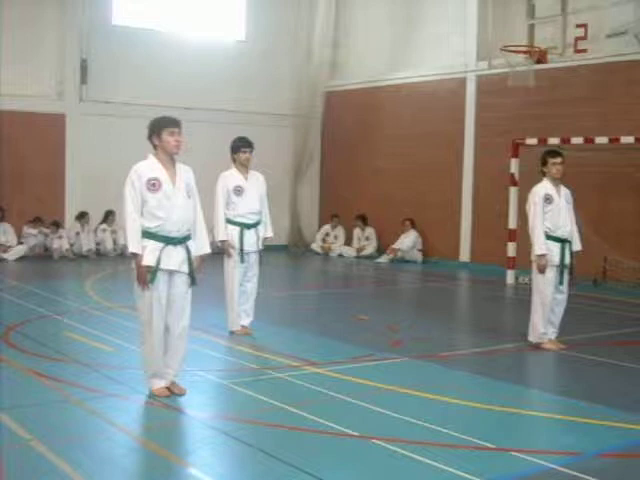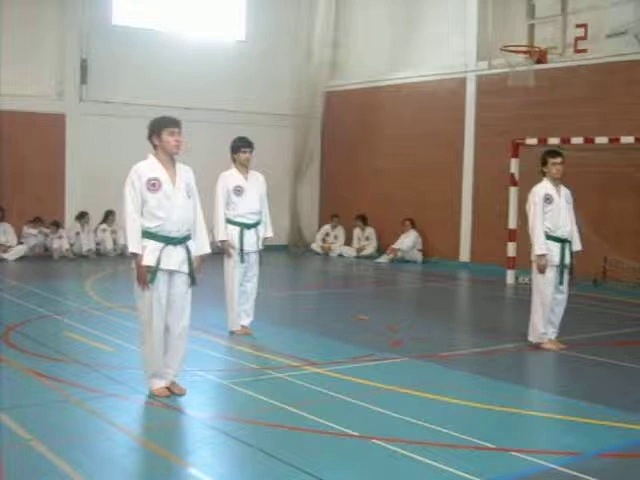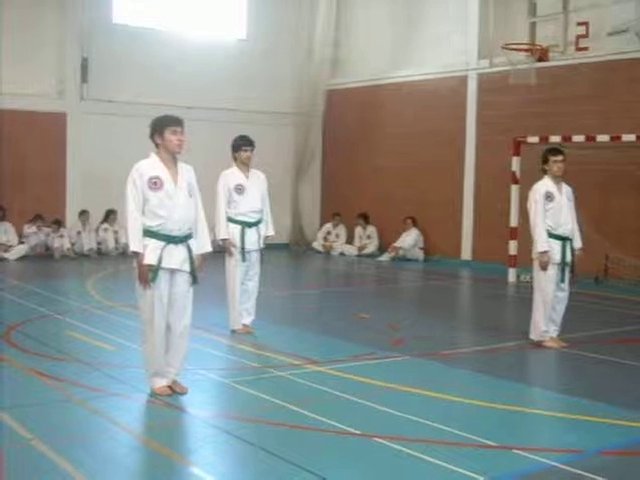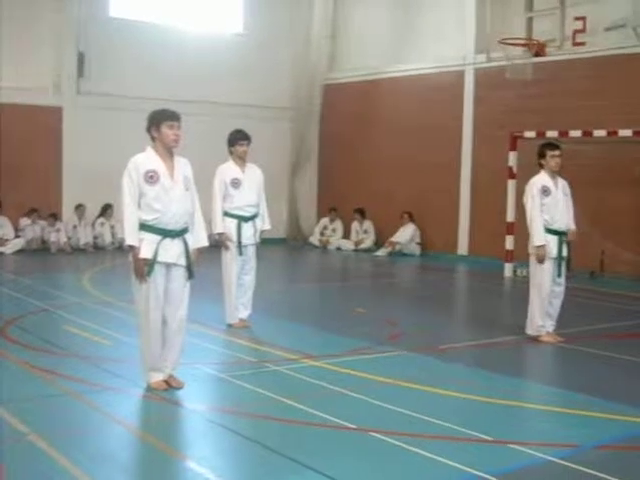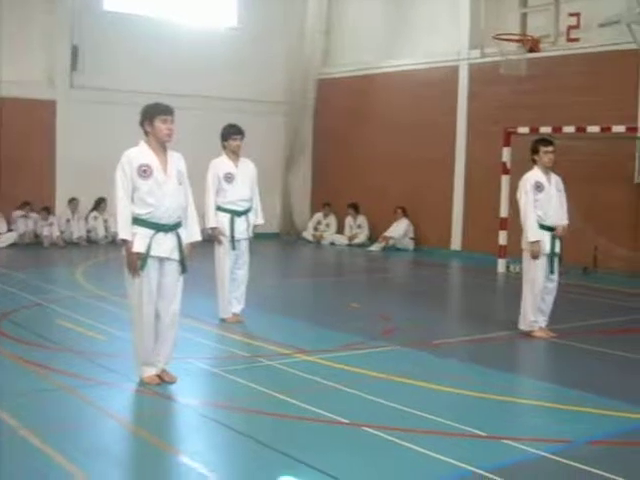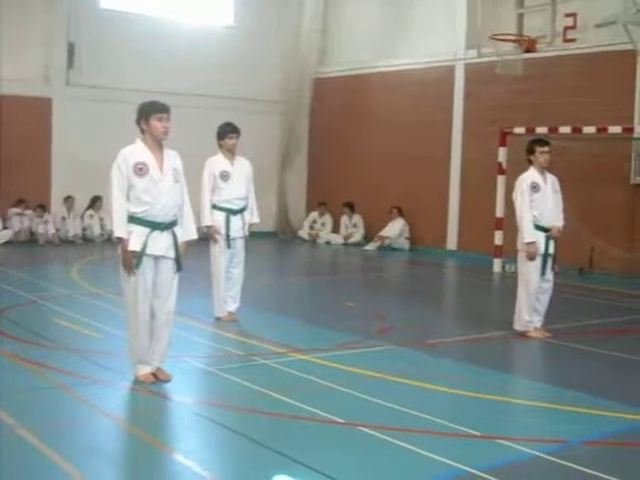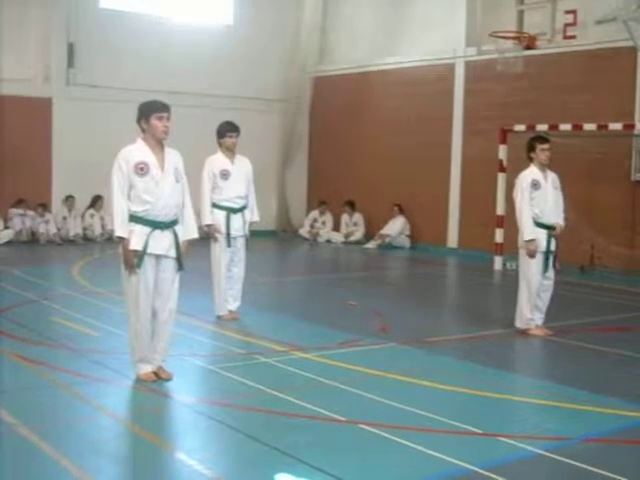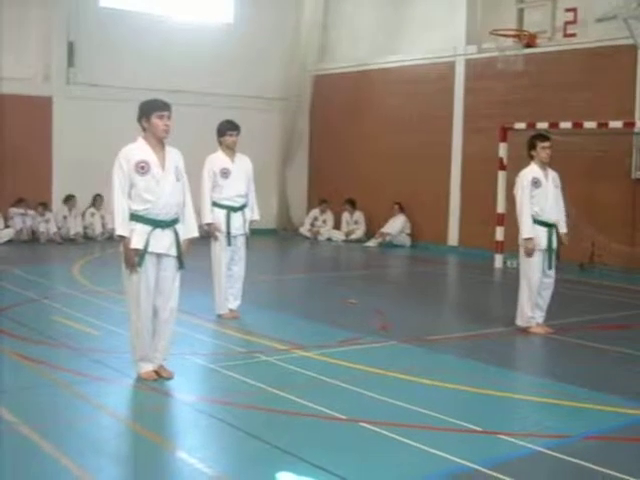
dt=0.2s
person 1, frame 1
left shoulder: (186, 173)
right shoulder: (141, 171)
left elbow: (195, 213)
right elbow: (132, 215)
left wrist: (198, 253)
right wrist: (139, 257)
left hip: (182, 253)
right hip: (154, 253)
left knee: (179, 319)
right knee: (154, 319)
left ankle: (170, 375)
right ankle: (156, 378)
person 1, frame 2
left shoulder: (186, 173)
right shoulder: (141, 171)
left elbow: (196, 213)
right elbow: (133, 215)
left wrist: (198, 253)
right wrist: (139, 258)
left hip: (182, 253)
right hip: (153, 253)
left knee: (179, 320)
right knee: (154, 320)
left ankle: (170, 375)
right ankle: (156, 378)
person 1, frame 3
left shoulder: (188, 171)
right shoulder: (142, 170)
left elbow: (197, 212)
right elbow: (134, 214)
left wrist: (199, 252)
right wrist: (140, 257)
left hip: (183, 252)
right hip: (155, 252)
left knee: (181, 318)
right knee: (156, 318)
left ankle: (172, 375)
right ankle: (158, 377)
person 1, frame 4
left shoulder: (184, 165)
right shoulder: (138, 164)
left elbow: (193, 206)
right elbow: (130, 208)
left wrist: (196, 246)
right wrist: (136, 250)
left hip: (180, 246)
right hip: (151, 245)
left knee: (177, 312)
right knee: (152, 312)
left ankle: (168, 368)
right ankle: (154, 371)
person 1, frame 5
left shoulder: (178, 160)
right shoulder: (132, 158)
left elbow: (187, 201)
right elbow: (123, 201)
left wrist: (189, 241)
right wrist: (129, 244)
left hip: (173, 240)
right hip: (144, 240)
left knee: (170, 307)
right knee: (145, 306)
left ankle: (161, 363)
right ankle: (147, 366)
person 1, frame 6
left shoulder: (174, 158)
right shoulder: (128, 156)
left elbow: (182, 199)
right elbow: (119, 200)
left wrist: (184, 239)
right wrist: (124, 242)
left hip: (168, 239)
right hip: (140, 238)
left knee: (165, 305)
right knee: (139, 305)
left ankle: (155, 361)
right ankle: (141, 364)
person 1, frame 7
left shoulder: (175, 157)
right shoulder: (128, 155)
left elbow: (184, 198)
right elbow: (120, 199)
left wrist: (185, 238)
right wrist: (125, 242)
left hip: (169, 238)
right hip: (141, 237)
left knee: (166, 304)
right knee: (141, 304)
left ankle: (157, 360)
right ankle: (143, 363)
person 1, frame 8
left shoulder: (176, 156)
right shoulder: (129, 154)
left elbow: (184, 197)
right elbow: (120, 198)
left wrist: (186, 236)
right wrist: (125, 240)
left hip: (170, 236)
right hip: (141, 236)
left knee: (167, 303)
right knee: (142, 303)
left ankle: (158, 359)
right ankle: (144, 362)
person 2, frame 1
left shoulder: (566, 193)
right shoulder: (539, 191)
left elbow: (571, 222)
right elbow: (536, 224)
left wrist: (575, 249)
right wrist: (540, 253)
left hip: (563, 249)
right hip: (547, 249)
left knee: (560, 294)
right knee: (544, 294)
left ankle: (550, 335)
right ankle: (540, 336)
person 2, frame 2
left shoulder: (566, 193)
right shoulder: (539, 191)
left elbow: (571, 222)
right elbow: (535, 224)
left wrist: (575, 249)
right wrist: (540, 253)
left hip: (563, 249)
right hip: (547, 248)
left knee: (560, 295)
right knee: (544, 294)
left ankle: (550, 335)
right ankle: (540, 336)
person 2, frame 3
left shoulder: (567, 190)
right shoulder: (539, 189)
left elbow: (572, 220)
right elbow: (537, 221)
left wrist: (577, 244)
right wrist: (542, 250)
left hip: (564, 247)
right hip: (548, 246)
left knee: (561, 292)
right knee: (545, 292)
left ankle: (552, 333)
right ankle: (542, 334)
person 2, frame 4
left shoulder: (563, 184)
right shoulder: (536, 183)
right elbow: (534, 215)
left wrist: (572, 229)
right wrist: (539, 244)
left hip: (560, 241)
right hip: (544, 241)
left knee: (558, 287)
right knee: (542, 286)
left ankle: (548, 327)
right ankle: (538, 329)
person 2, frame 5
left shoulder: (557, 181)
right shoulder: (529, 179)
left elbow: (562, 208)
right elbow: (527, 212)
left wrist: (563, 225)
right wrist: (534, 240)
left hip: (553, 238)
right hip: (537, 237)
left knee: (550, 283)
right knee: (535, 282)
left ankle: (541, 323)
right ankle: (531, 324)
person 2, frame 6
left shoulder: (553, 181)
right shoulder: (525, 180)
left elbow: (558, 208)
right elbow: (523, 212)
left wrist: (558, 226)
right wrist: (530, 241)
left hip: (549, 239)
right hip: (532, 237)
left knee: (546, 283)
right knee: (530, 282)
left ankle: (536, 323)
right ankle: (526, 324)
person 2, frame 7
left shoulder: (553, 178)
right shoulder: (526, 177)
left elbow: (558, 205)
right elbow: (523, 210)
left wrist: (560, 225)
right wrist: (529, 239)
left hip: (549, 236)
right hip: (534, 235)
left knee: (547, 281)
right knee: (531, 280)
left ankle: (537, 321)
right ankle: (527, 322)
person 2, frame 8
left shoulder: (553, 176)
right shoulder: (526, 175)
left elbow: (559, 205)
right elbow: (523, 208)
left wrist: (562, 230)
right wrist: (528, 237)
left hip: (550, 233)
right hip: (534, 233)
left knee: (547, 279)
right knee: (531, 278)
left ankle: (538, 319)
right ankle: (528, 320)
person 3, frame 1
left shoulder: (259, 178)
right shoulder: (225, 178)
left elbow: (264, 207)
right elbow: (219, 209)
left wrist: (266, 233)
right wrist: (223, 238)
left hip: (253, 234)
right hip: (235, 234)
left knee: (251, 280)
right knee: (235, 280)
left ankle: (246, 321)
right ankle: (235, 324)
person 3, frame 2
left shoulder: (259, 179)
right shoulder: (225, 178)
left elbow: (264, 207)
right elbow: (219, 209)
left wrist: (265, 233)
right wrist: (222, 238)
left hip: (253, 234)
right hip: (234, 233)
left knee: (251, 280)
right knee: (234, 280)
left ankle: (245, 321)
right ankle: (235, 324)
person 3, frame 3
left shoulder: (260, 177)
right shoulder: (227, 176)
left elbow: (265, 206)
right elbow: (221, 208)
left wrist: (267, 232)
right wrist: (224, 237)
left hip: (255, 233)
right hip: (236, 232)
left knee: (252, 279)
right knee: (236, 279)
left ankle: (247, 320)
right ankle: (237, 323)
person 3, frame 4
left shoulder: (256, 171)
right shoulder: (223, 170)
left elbow: (261, 200)
right elbow: (217, 202)
left wrist: (263, 226)
right wrist: (220, 231)
left hip: (251, 227)
right hip: (232, 227)
left knee: (248, 273)
right knee: (232, 273)
left ankle: (243, 314)
right ankle: (233, 317)
person 3, frame 5
left shoulder: (249, 166)
right shoulder: (216, 165)
left elbow: (254, 194)
right elbow: (210, 196)
left wrist: (256, 220)
right wrist: (213, 225)
left hip: (244, 221)
right hip: (225, 221)
left knee: (241, 267)
right knee: (225, 267)
left ankle: (236, 309)
right ankle: (226, 311)
person 3, frame 6
left shoulder: (245, 164)
right shoulder: (212, 163)
left elbow: (250, 193)
right elbow: (205, 194)
left wrist: (251, 220)
right wrist: (208, 224)
left hip: (239, 220)
right hip: (220, 219)
left knee: (237, 266)
right knee: (220, 266)
left ankle: (232, 307)
right ankle: (221, 310)
person 3, frame 7
left shoulder: (245, 163)
right shoulder: (212, 162)
left elbow: (250, 192)
right elbow: (206, 193)
left wrist: (252, 218)
right wrist: (208, 222)
left hip: (240, 218)
right hip: (221, 217)
left knee: (238, 265)
right knee: (221, 265)
left ankle: (232, 306)
right ankle: (222, 308)
person 3, frame 8
left shoulder: (245, 161)
right shoulder: (212, 160)
left elbow: (251, 190)
right elbow: (206, 192)
left wrist: (252, 217)
right wrist: (208, 221)
left hip: (240, 216)
right hip: (221, 216)
left knee: (238, 263)
right knee: (222, 263)
left ankle: (233, 304)
right ankle: (223, 307)
